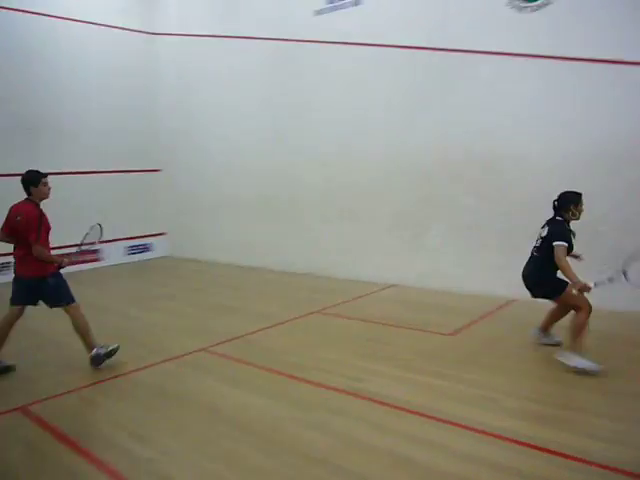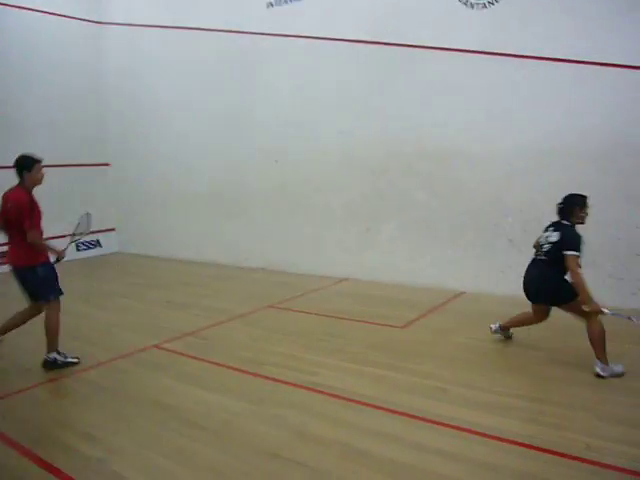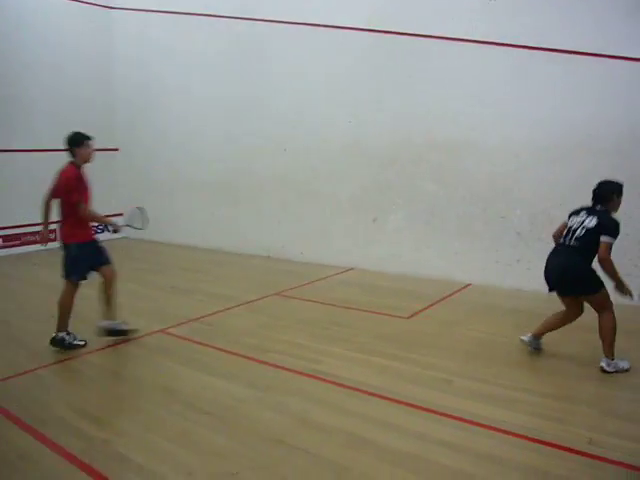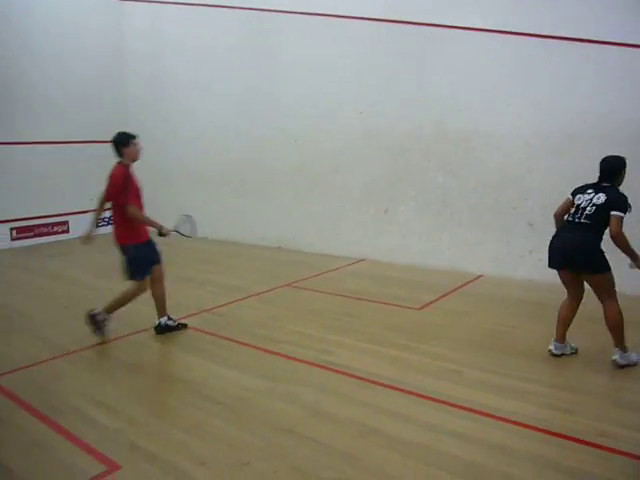
dt=0.2s
person 1, frame 1
right shoulder: (36, 214)
right elbow: (38, 250)
right wrist: (59, 261)
left hip: (23, 272)
right hip: (42, 271)
right knee: (73, 308)
right ankle: (95, 351)
person 1, frame 2
right shoulder: (27, 200)
right elbow: (32, 237)
right wrist: (54, 250)
left hip: (19, 261)
right hip: (33, 262)
left knee: (35, 307)
right knee: (53, 305)
right ankle: (52, 355)
person 1, frame 3
left shoulder: (67, 172)
right shoulder: (74, 174)
left elbow: (48, 199)
right elbow: (83, 211)
left wrist: (45, 226)
right wrist: (109, 222)
left hip: (84, 237)
right hip: (76, 238)
left knee: (109, 273)
right knee: (72, 285)
left ankle: (109, 322)
right ankle: (61, 334)
person 1, frame 4
left shoulder: (117, 173)
right shoulder: (124, 175)
left elbow: (102, 203)
right elbow: (133, 211)
left wrist: (92, 228)
right wrist: (159, 226)
left hip: (136, 236)
right hip: (133, 237)
left knee: (156, 273)
right knee: (140, 285)
left ankle: (164, 319)
right ankle: (100, 314)
person 2, frame 1
left shoulder: (553, 223)
right shoulder: (561, 230)
right elbow: (560, 260)
left wrist: (568, 252)
right wrist: (577, 282)
left hip: (532, 272)
right hip: (540, 277)
left knee: (566, 304)
right knee: (584, 307)
left ankle: (542, 333)
right ankle: (571, 354)
person 2, frame 2
left shoulder: (553, 227)
right shoulder: (573, 237)
left elbow: (536, 246)
right elbow: (572, 270)
right wrist: (588, 300)
left hip: (531, 278)
right hip: (550, 282)
left knee: (540, 314)
right knee: (592, 315)
left ankle: (500, 327)
right ankle: (603, 366)
person 2, frame 3
left shoulder: (579, 213)
right shoulder: (610, 223)
left elbow: (556, 235)
right elbow: (603, 258)
right wrist: (620, 284)
left hip: (553, 264)
right hip: (576, 268)
left knee: (573, 310)
right knee: (606, 310)
left ankle: (533, 337)
right ankle: (609, 360)
person 2, frame 4
left shoulder: (583, 189)
right shoulder: (618, 198)
left elbow: (558, 214)
right elbow: (615, 234)
left hip: (559, 243)
right hip: (585, 248)
left knee: (574, 296)
right knee: (609, 299)
left ankle: (559, 343)
right ankle: (622, 352)
